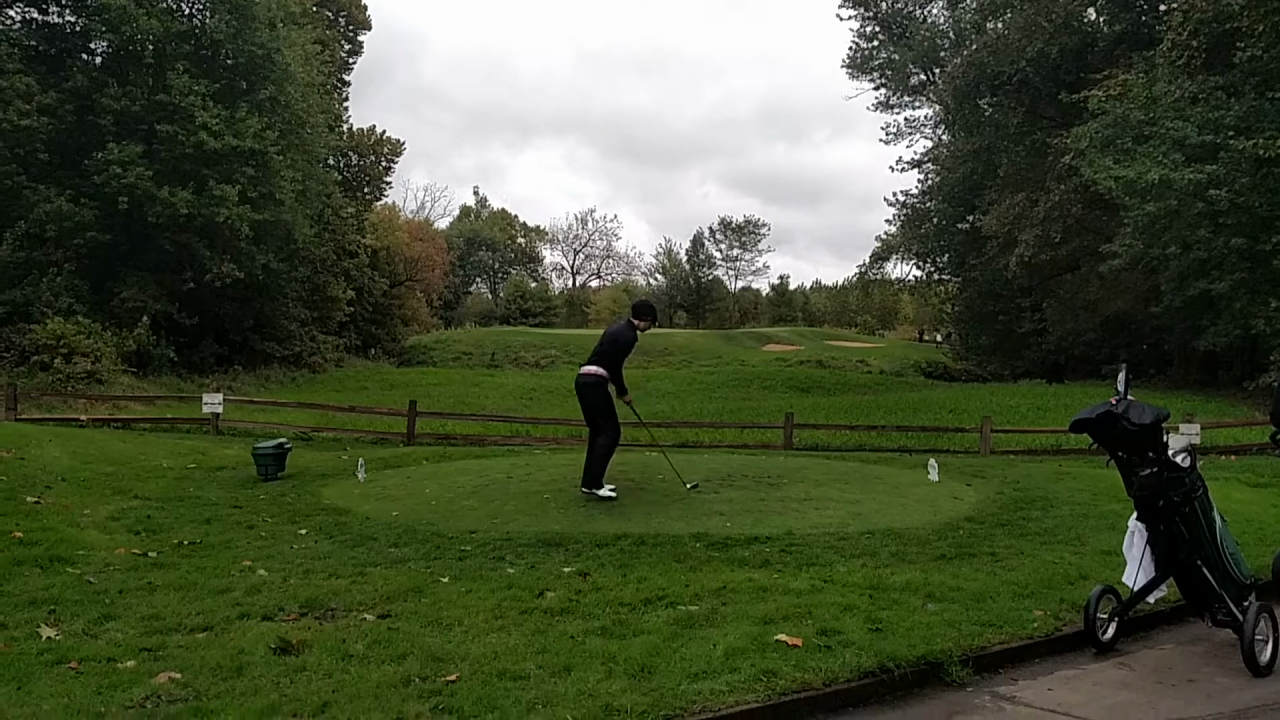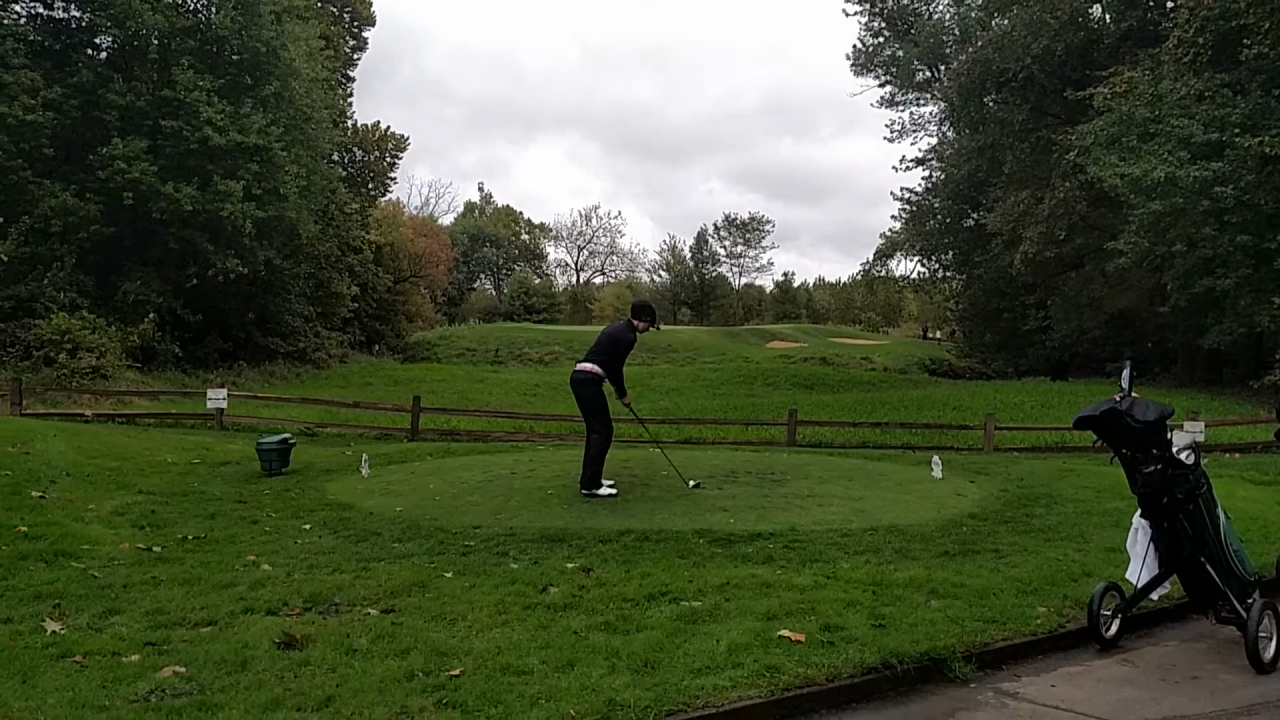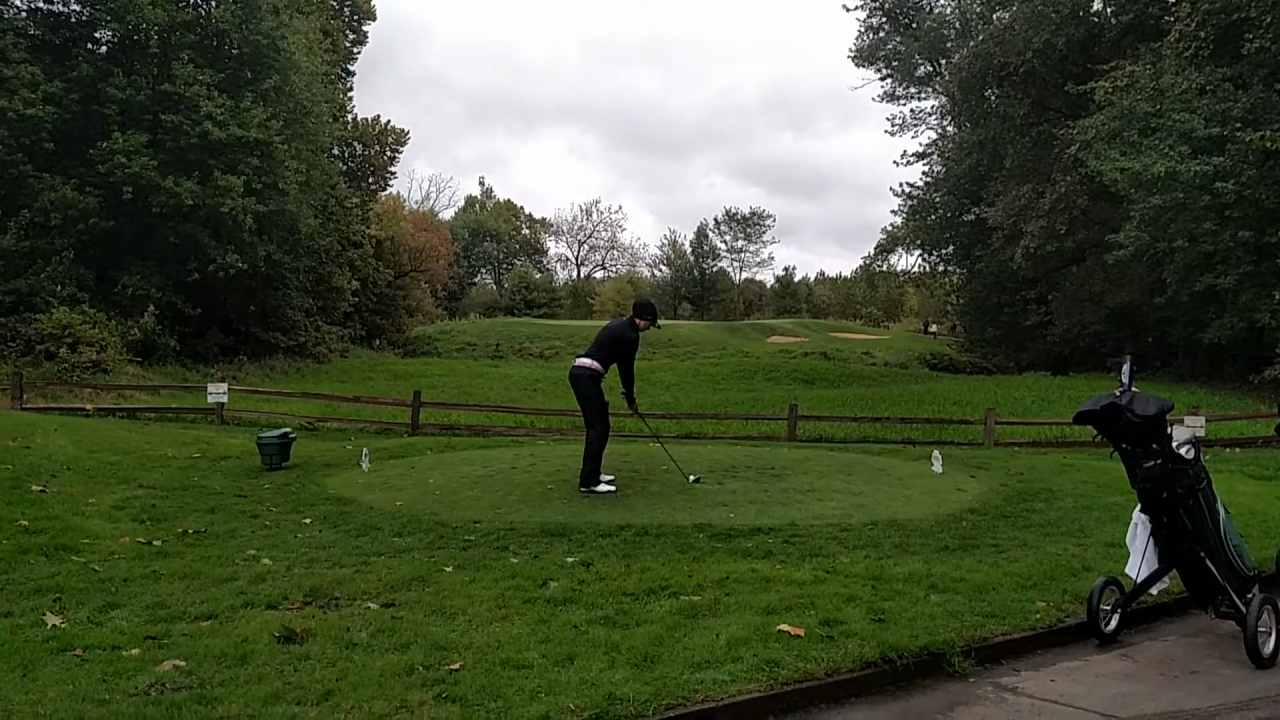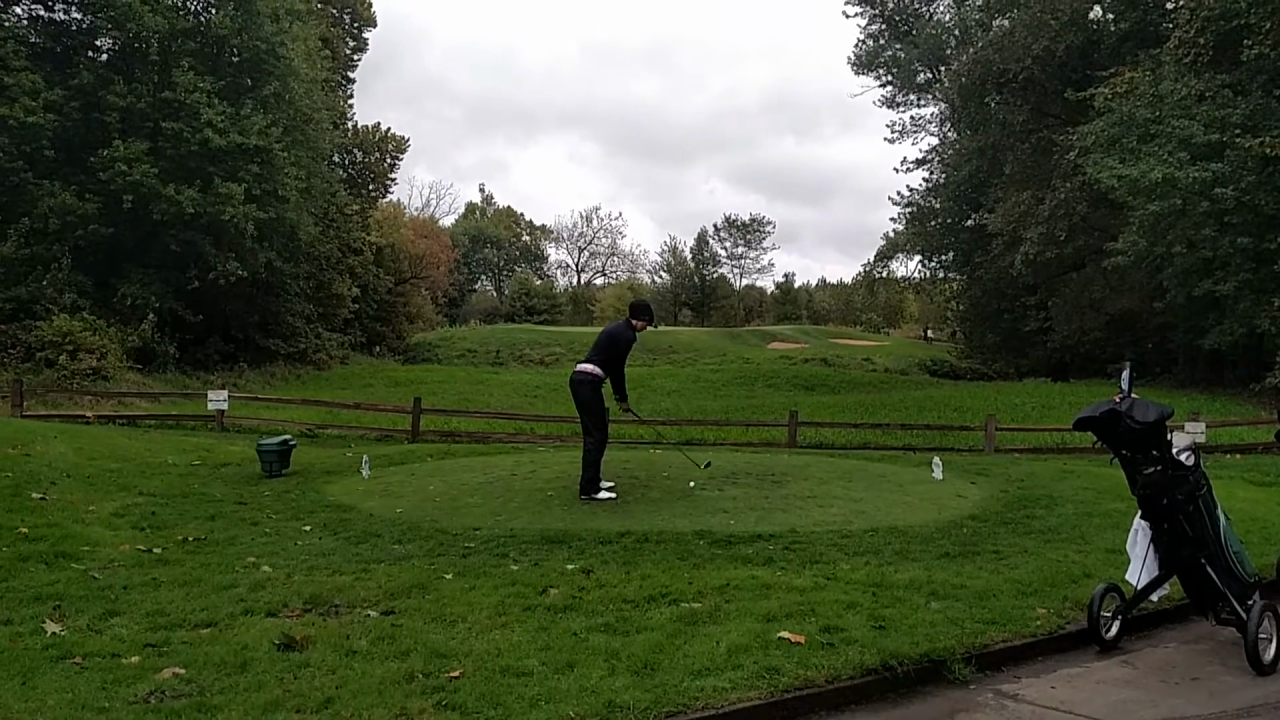
dt=0.7s
person 1, frame 1
left shoulder: (619, 327)
right shoulder: (628, 335)
right elbow: (615, 366)
left wrist: (619, 390)
right wrist: (623, 392)
left hip: (585, 379)
right hip: (594, 383)
left knee: (598, 431)
right knee: (610, 432)
left ankle: (592, 480)
right ankle: (591, 483)
person 1, frame 2
left shoulder: (618, 328)
right shoulder: (628, 336)
right elbow: (615, 367)
left wrist: (618, 390)
right wrist: (622, 394)
left hip: (580, 377)
right hip: (588, 380)
left knee: (596, 430)
right knee: (603, 430)
left ankle: (590, 478)
right ankle: (591, 484)
person 1, frame 3
left shoulder: (620, 324)
right shoulder: (630, 336)
left elbow: (621, 364)
right elbow: (627, 368)
left wrist: (628, 393)
right wrist: (630, 400)
left hip: (580, 372)
right hip: (587, 375)
left knee: (597, 425)
right knee: (599, 427)
left ankle: (592, 473)
right ankle: (589, 481)
person 1, frame 4
left shoulder: (618, 328)
right shoulder: (626, 335)
right elbow: (617, 369)
left wrist: (619, 395)
right wrist: (623, 399)
left hip: (581, 379)
right hip: (588, 381)
left knee: (595, 432)
right knee: (597, 434)
left ankle: (592, 480)
right ankle: (589, 488)
